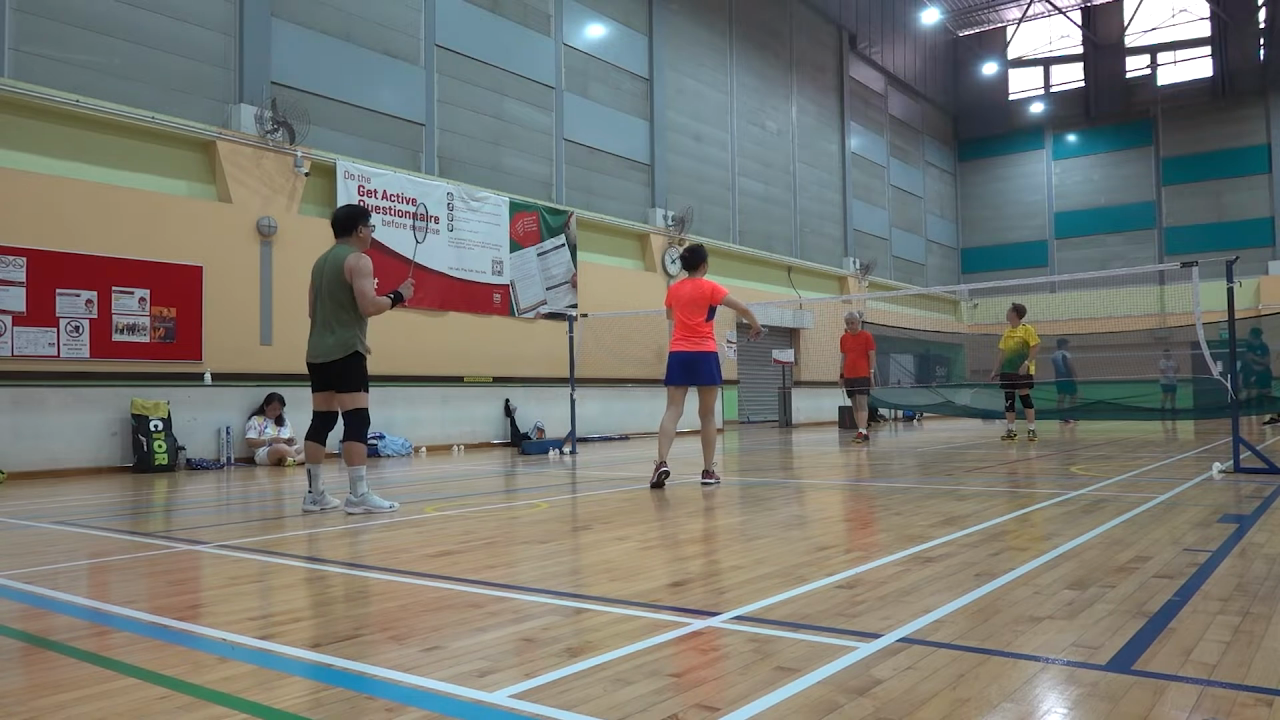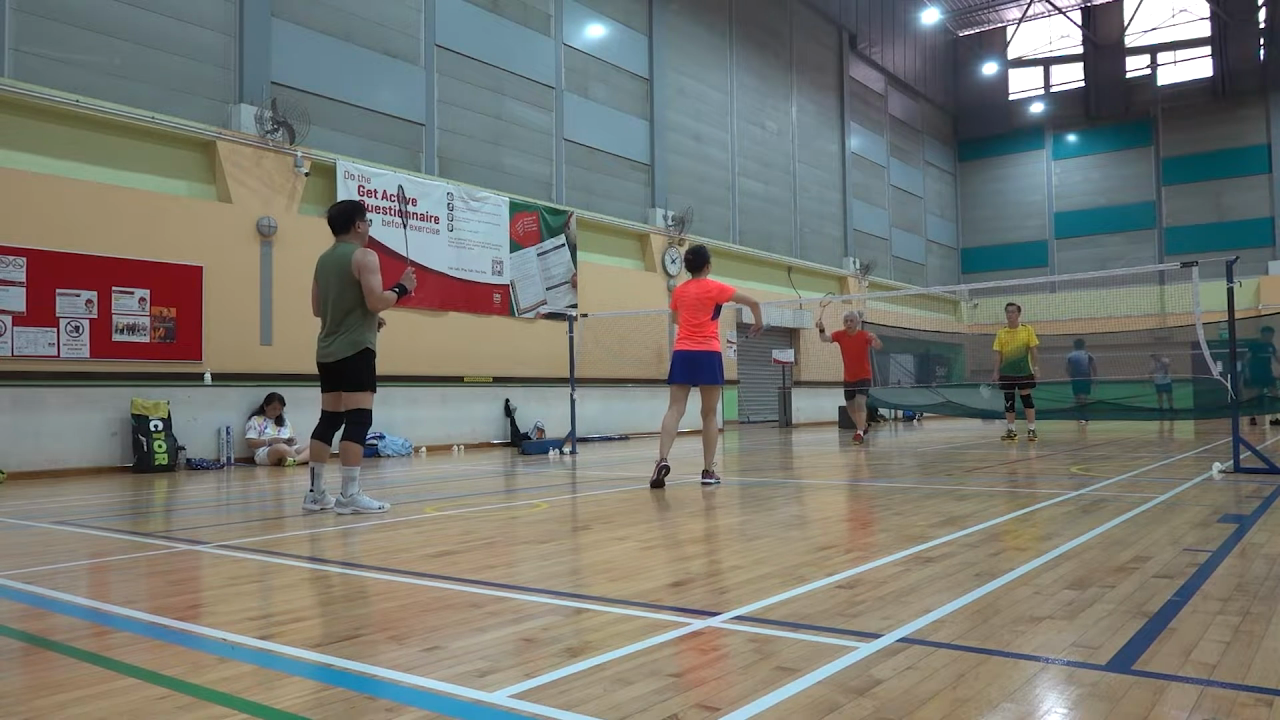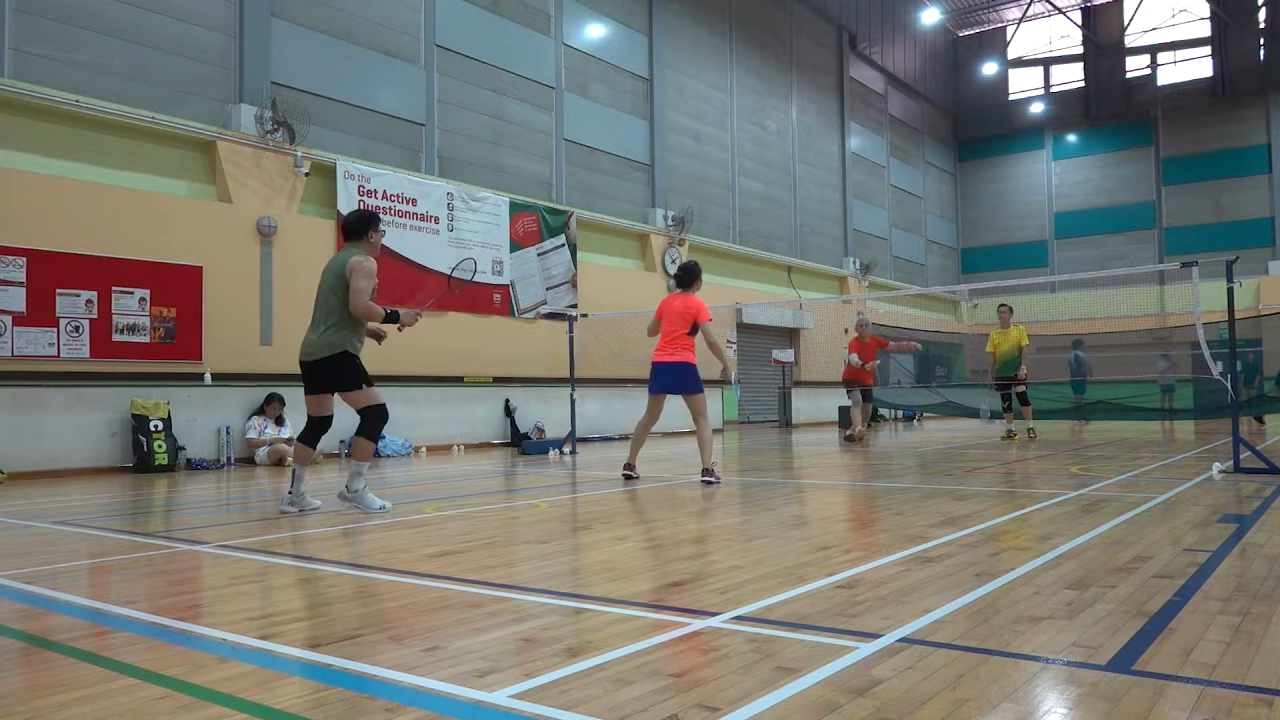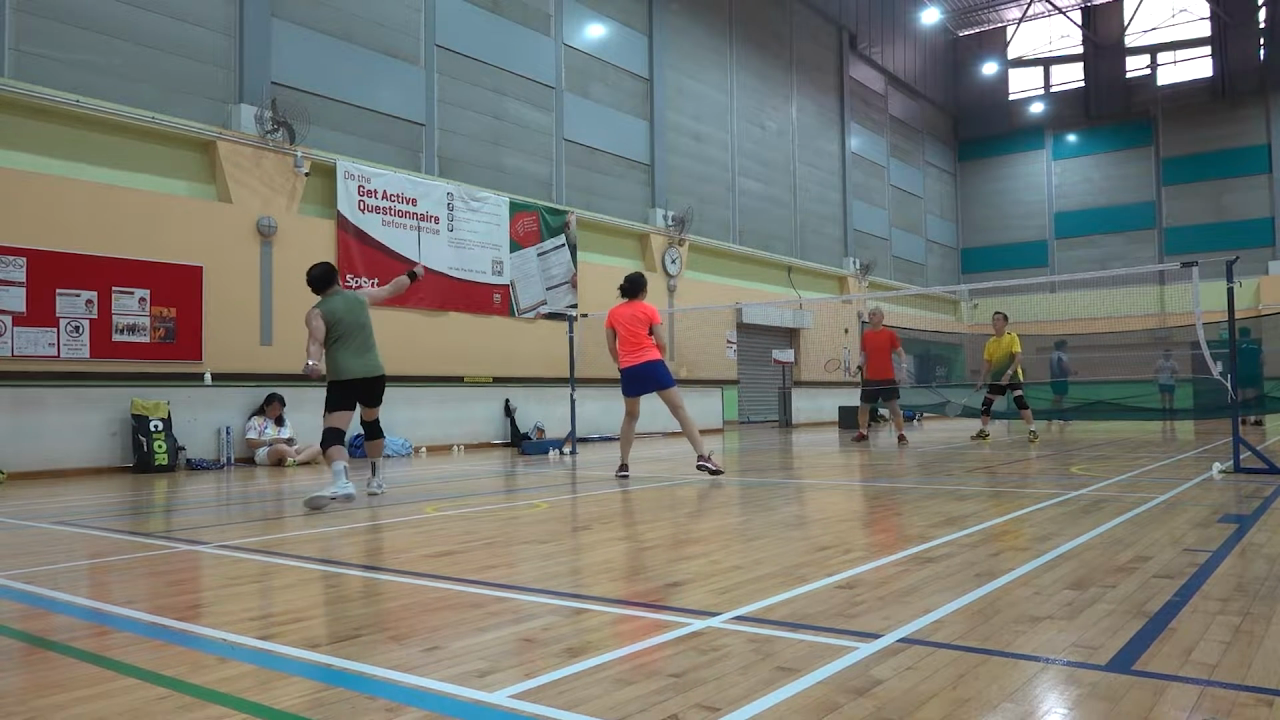
dt=1s
person 1, frame 1
left shoulder: (321, 261)
right shoulder: (358, 261)
right elbow: (368, 306)
right wrist: (399, 296)
left hip: (318, 353)
right hip: (346, 353)
left knee: (322, 421)
right knee: (357, 421)
left ankle: (314, 493)
right ankle: (359, 495)
person 1, frame 2
left shoulder: (323, 260)
right shoulder: (363, 256)
right elbow: (376, 301)
right wrist: (402, 288)
left hip: (328, 352)
right hip: (355, 350)
left knee: (329, 420)
right knee: (358, 420)
left ankle: (316, 493)
right ankle: (350, 495)
person 1, frame 3
left shoulder: (334, 262)
right shoulder: (364, 262)
right elbow: (359, 306)
left wrist: (365, 329)
right wrist: (396, 317)
left hip: (311, 354)
right hip: (335, 353)
left knee: (317, 423)
right knee: (376, 414)
left ankle: (294, 495)
right ankle: (355, 488)
person 1, frame 4
left shoulder: (316, 313)
right shoulder: (360, 297)
left elbow: (316, 341)
right elbow: (394, 287)
left wrist: (311, 364)
right wrist: (414, 273)
left hip: (342, 378)
right hip: (373, 373)
left knee: (332, 436)
right knee: (371, 424)
left ankle: (340, 483)
right ankle: (376, 479)
person 2, frame 1
left shoulder: (673, 289)
right shoulder: (709, 288)
right elbow: (742, 308)
right wrist: (756, 327)
left hip: (678, 355)
right hip: (704, 355)
left knee: (673, 411)
right knee: (707, 415)
left ankle: (662, 463)
right ankle: (708, 471)
person 2, frame 2
left shoulder: (678, 291)
right shoulder: (715, 288)
right elbow: (753, 302)
right wrist: (758, 323)
left hip: (682, 354)
right hip: (707, 355)
left knee: (675, 410)
right knee: (709, 414)
left ankle: (663, 460)
right ankle: (708, 471)
person 2, frame 3
left shoulder: (666, 302)
right shoulder: (698, 305)
left elbow: (650, 332)
right elbow: (710, 340)
right wrist: (725, 364)
left hip: (659, 364)
right hip: (683, 366)
left knee: (649, 417)
right knee: (701, 419)
left ankle: (630, 465)
right ankle: (707, 469)
person 2, frame 4
left shoulder: (613, 313)
right shoulder: (649, 310)
left elbow: (611, 346)
right elbow: (661, 342)
left hip: (629, 370)
right hip: (652, 364)
left knee: (631, 416)
right knee: (680, 411)
left ankle: (624, 464)
right ankle: (702, 456)
